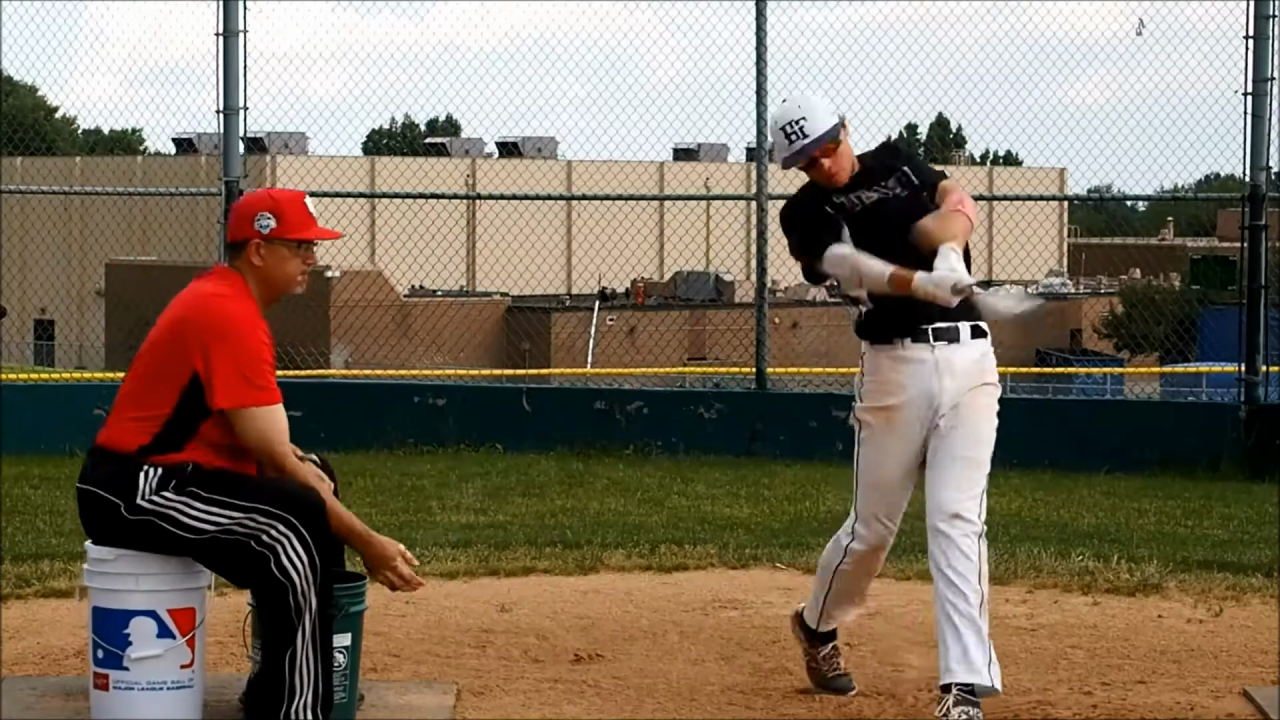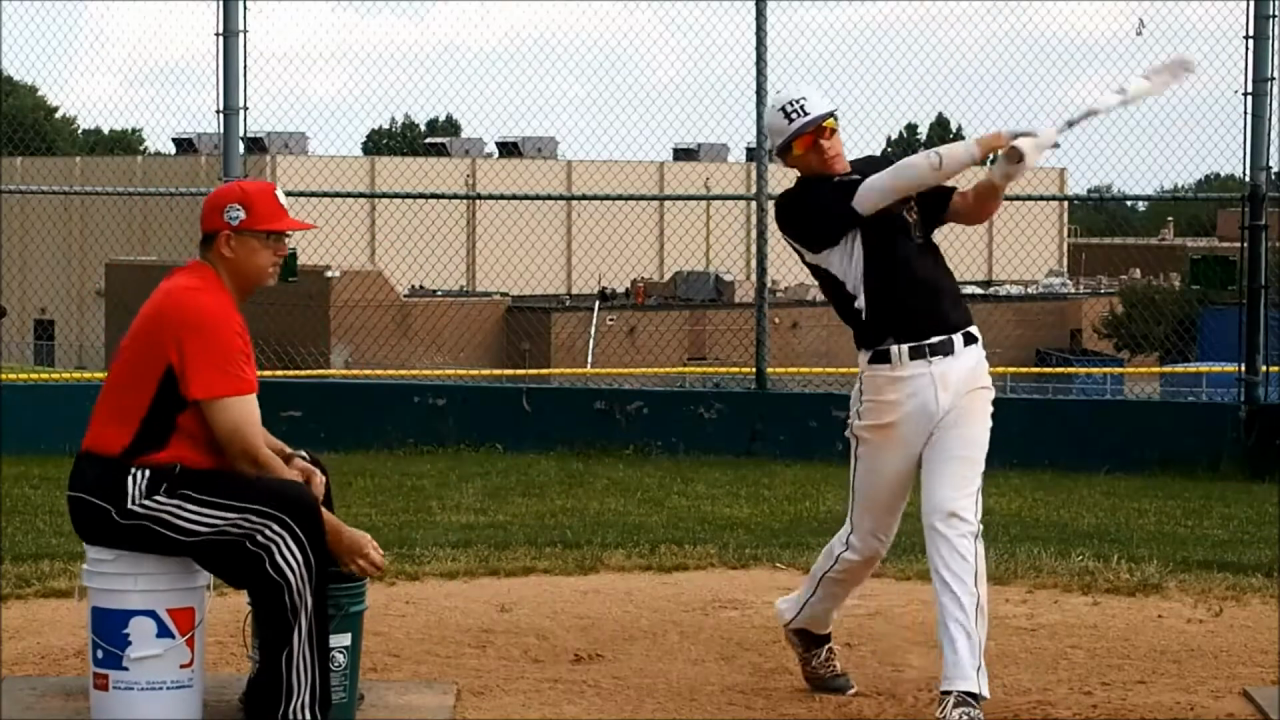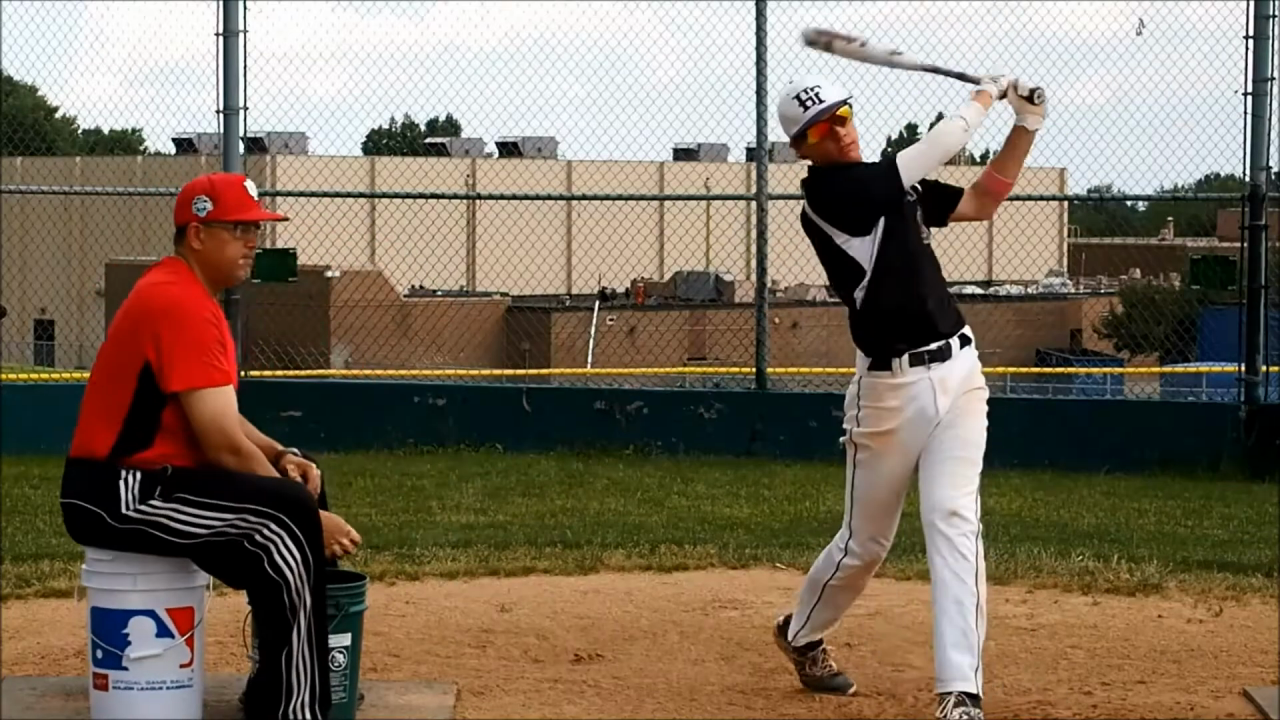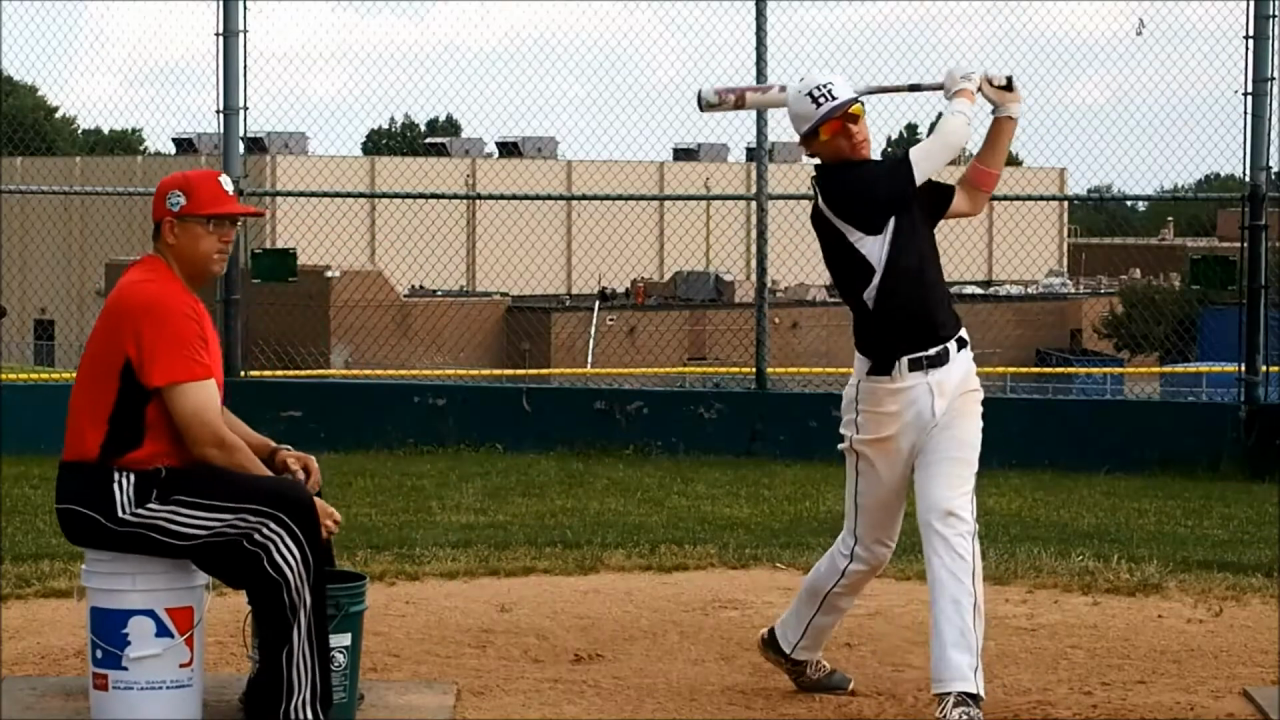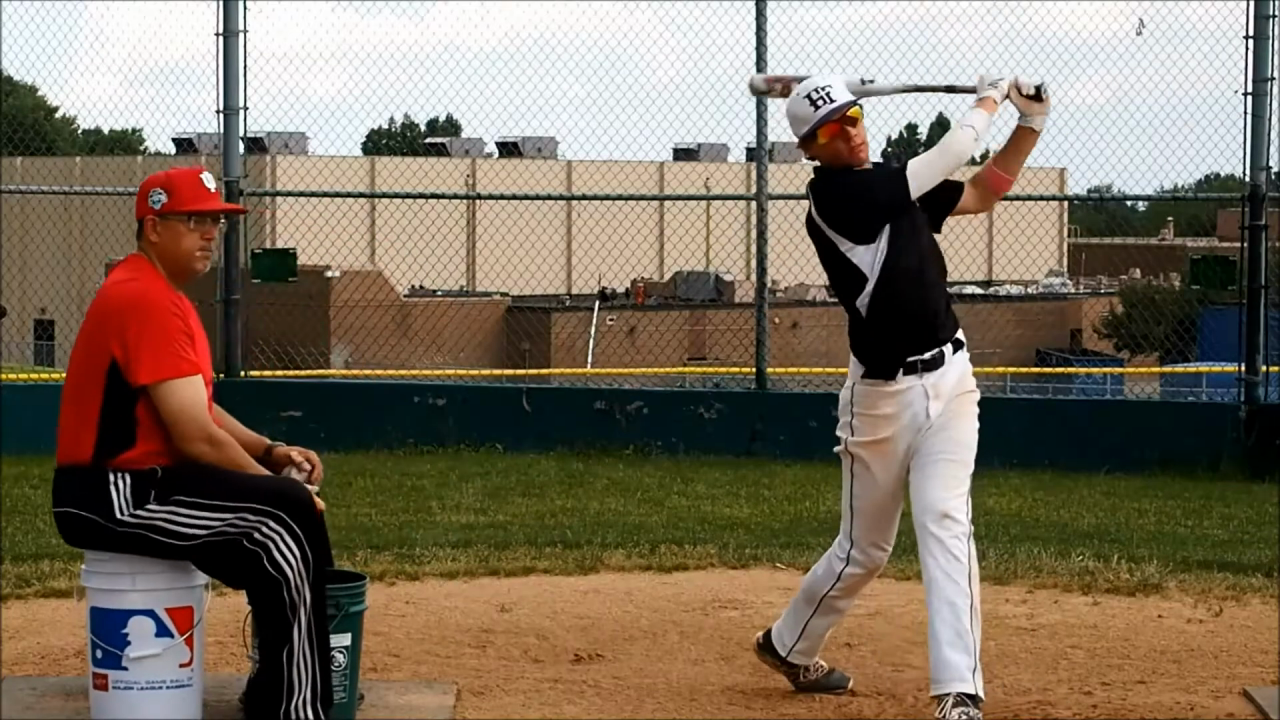
dt=0.1s
person 1, frame 1
left shoulder: (898, 162)
right shoulder: (802, 213)
left elbow: (957, 206)
right elbow: (856, 270)
left wrist: (948, 255)
right wrist: (915, 282)
left hip: (965, 362)
right hip: (893, 372)
left knee: (957, 520)
right knee: (870, 529)
right ankle: (818, 626)
person 1, frame 2
left shoulder: (881, 171)
right shoulder: (798, 209)
left elbow: (971, 207)
right elbow: (891, 187)
left wrist: (1013, 162)
right wrist: (989, 142)
left hip: (963, 368)
right hip: (892, 379)
left knee: (953, 522)
right knee: (867, 536)
right ankle: (806, 623)
person 1, frame 3
left shoulder: (894, 175)
right shoulder: (825, 188)
left elbow: (978, 203)
right elbow: (938, 149)
left wrist: (1025, 124)
right wrist: (982, 97)
left hip: (958, 371)
right hip: (890, 384)
left knee: (953, 521)
right knee: (865, 542)
right ankle: (801, 635)
person 1, frame 4
left shoulder: (889, 177)
right shoulder: (838, 184)
left elbow: (969, 198)
right elbow: (944, 145)
left wrist: (1008, 113)
right wrist: (962, 93)
left hip: (953, 374)
right hip: (886, 389)
left knee: (950, 522)
right knee: (866, 548)
right ankle: (791, 644)
person 1, frame 5
left shoulder: (890, 181)
right shoulder: (832, 194)
left elbow: (981, 195)
right elbow: (948, 155)
left wrist: (1031, 122)
right wrist: (988, 99)
left hip: (950, 377)
right hip: (884, 392)
left knee: (946, 522)
right knee: (864, 549)
right ankle: (786, 643)
person 2, frame 1
left shoulder: (220, 294)
right shoulder: (233, 318)
left elbow: (233, 417)
right elbow: (277, 463)
left wrist: (302, 467)
right wrist: (367, 543)
left hip: (152, 476)
right hip: (131, 492)
left knee: (311, 492)
right knee: (302, 522)
person 2, frame 2
left shoulder: (201, 294)
right shoulder: (207, 311)
left elbow: (232, 422)
right elbow: (246, 456)
left wrist: (289, 459)
right wrist: (329, 530)
left hip: (154, 477)
right hip: (123, 494)
left knee: (306, 492)
right knee: (295, 520)
person 2, frame 3
left shoulder: (182, 290)
right shoulder: (182, 304)
left elbow: (216, 417)
right elbow: (227, 448)
left wrist: (281, 456)
right wrist: (313, 517)
left hip: (143, 478)
right hip: (115, 496)
left knee: (298, 487)
right knee: (290, 521)
person 2, frame 4
left shoulder: (171, 292)
right shoulder: (162, 302)
left elbow: (203, 411)
right elbow: (209, 443)
left wrist: (274, 453)
right wrist: (295, 501)
left hip: (139, 478)
right hip: (110, 496)
left knee: (295, 491)
right knee: (288, 517)
person 2, frame 5
left shoulder: (159, 292)
right shoulder: (146, 299)
left elbow: (197, 408)
right elbow: (198, 440)
left wrist: (269, 450)
right wrist: (286, 494)
left hip: (135, 480)
right hip: (108, 496)
left knee: (289, 489)
right knee: (287, 517)
